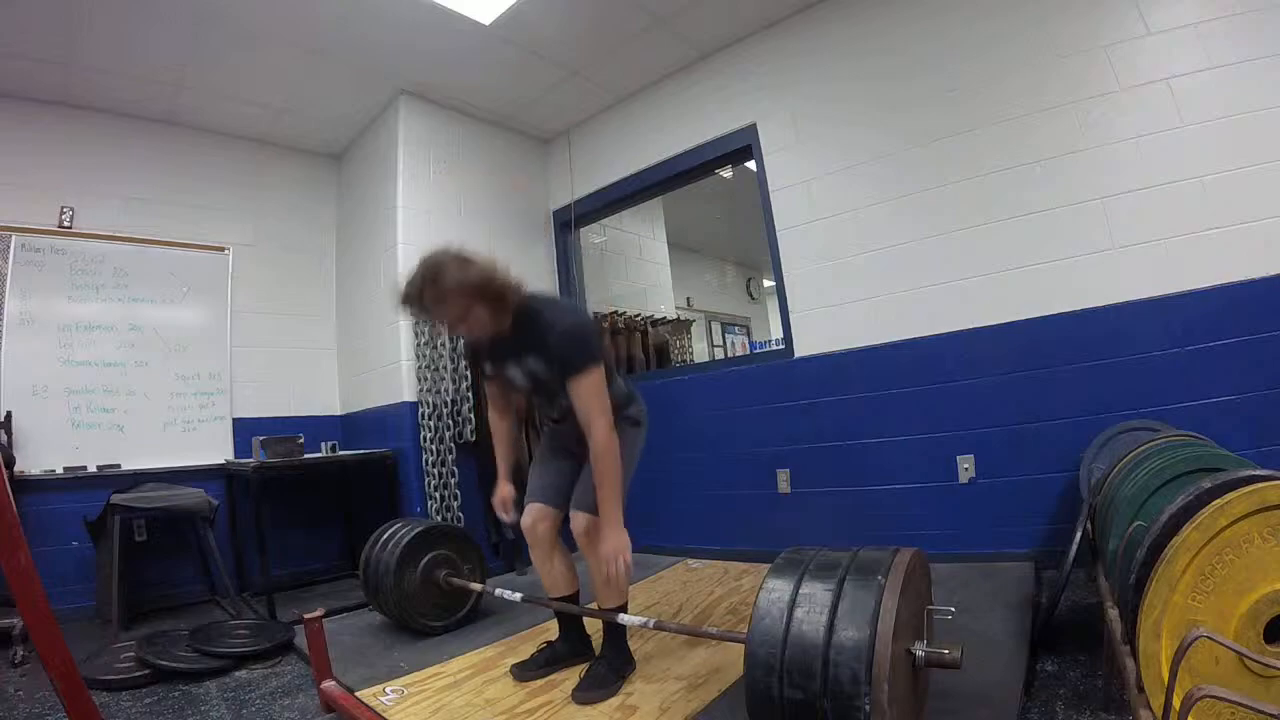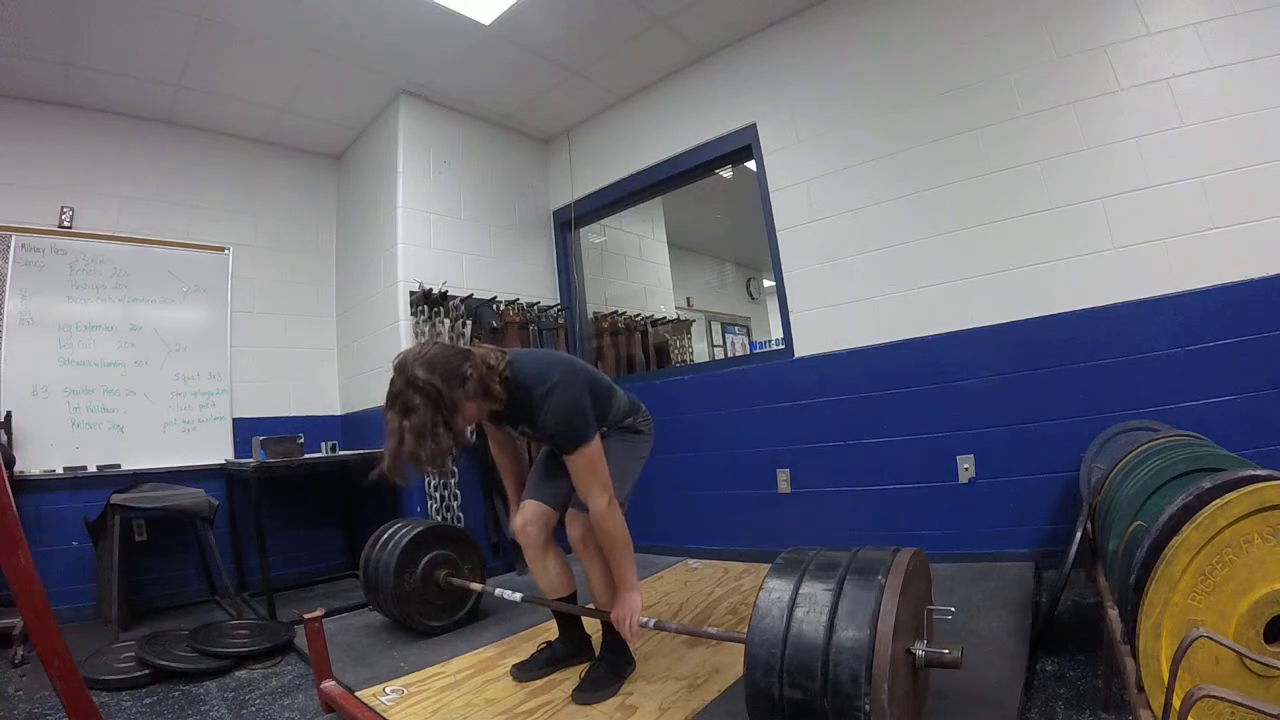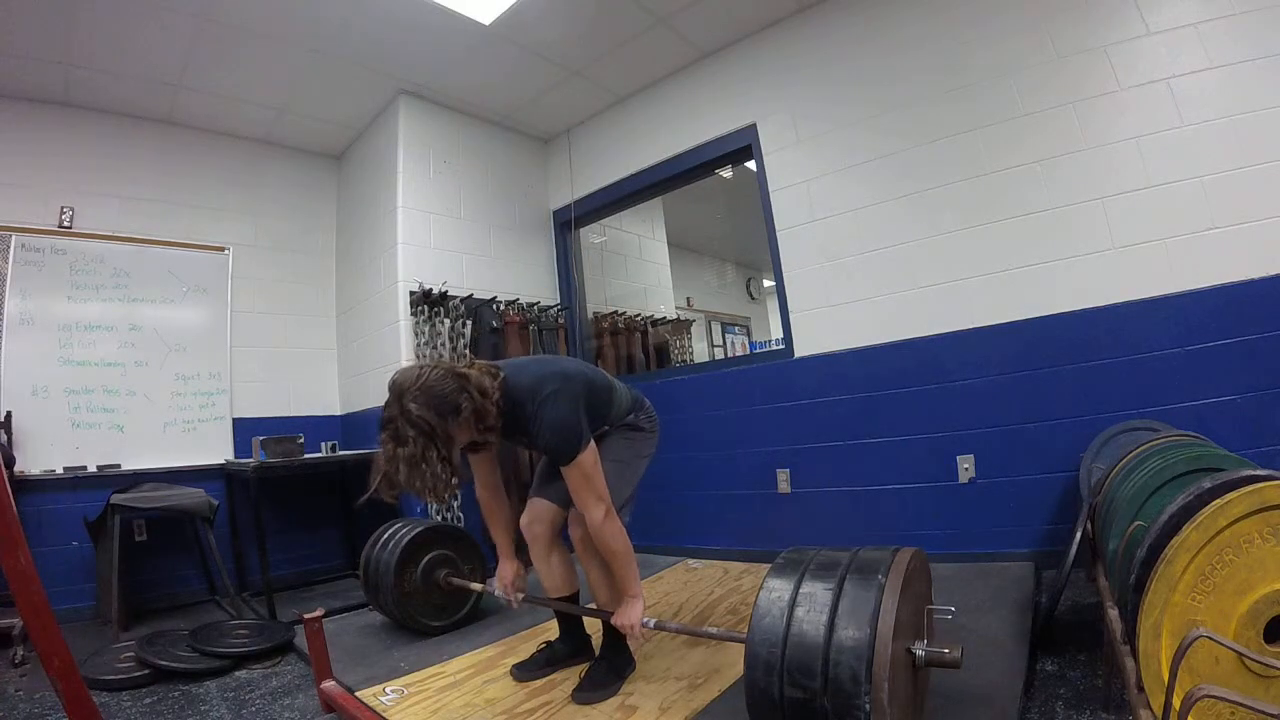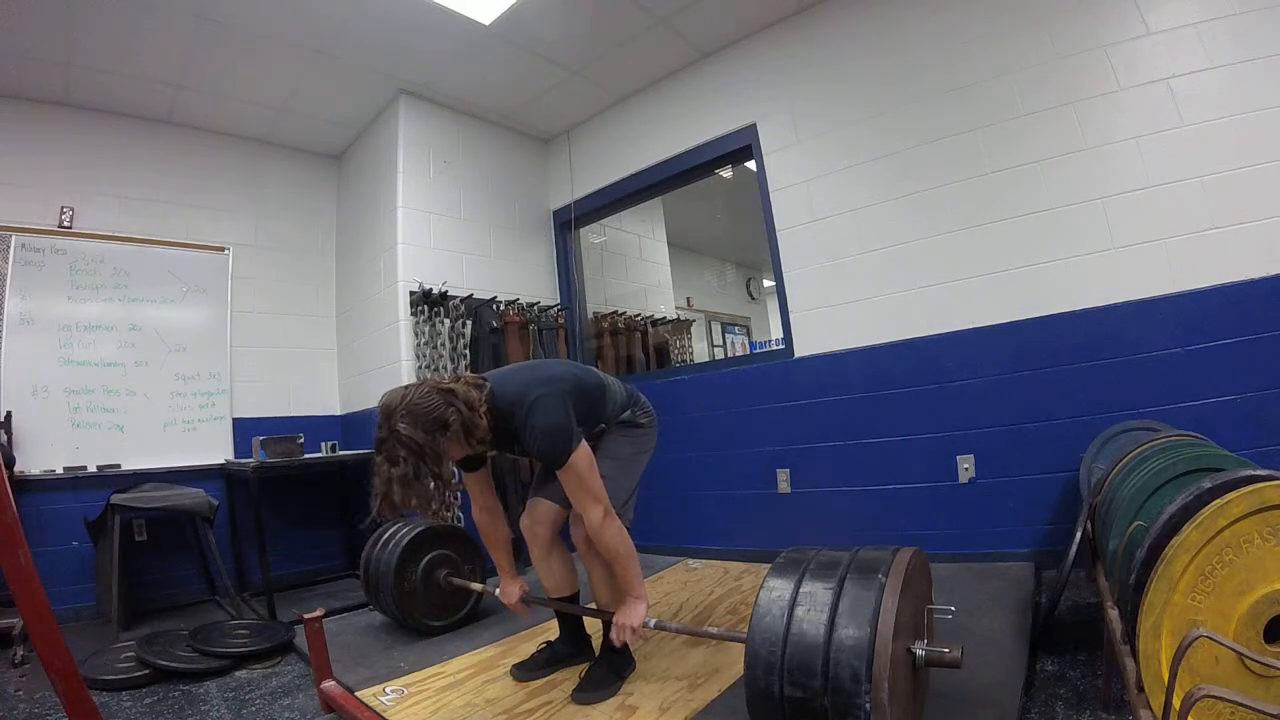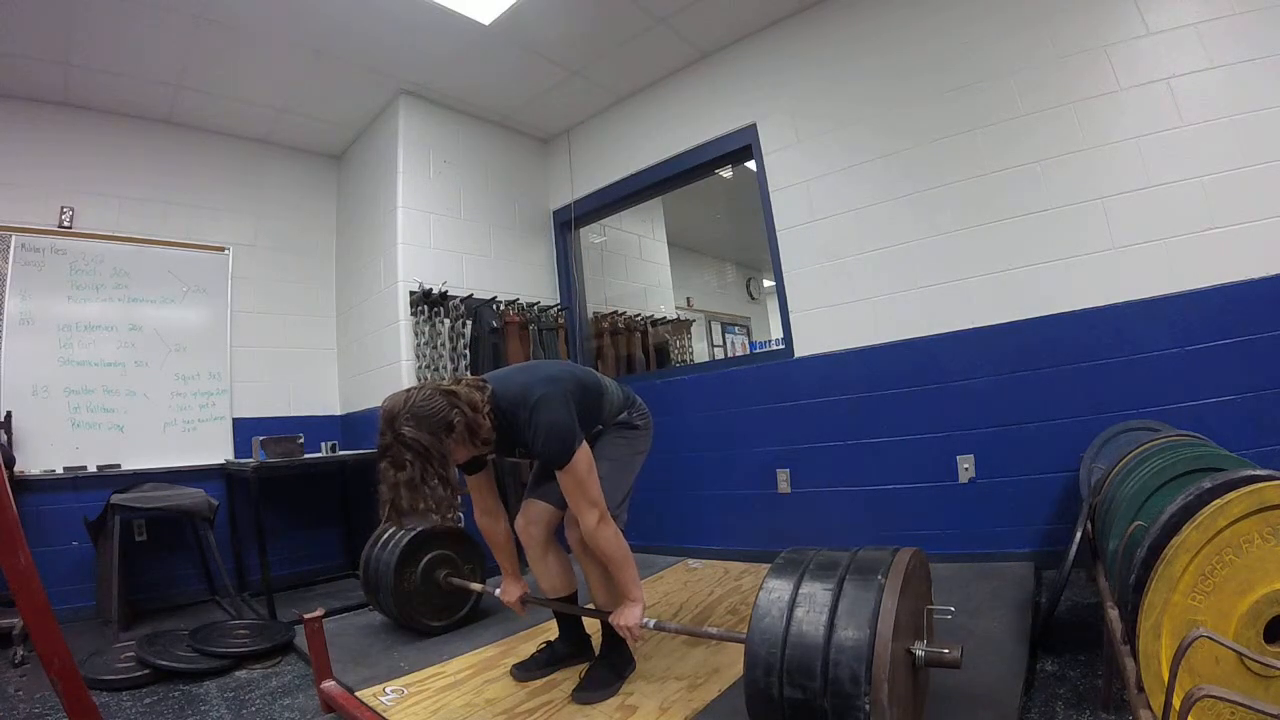
dt=0.5s
person 1, frame 1
left shoulder: (560, 326)
right shoulder: (482, 341)
left elbow: (600, 431)
right elbow: (501, 411)
left wrist: (613, 525)
right wrist: (504, 478)
left hip: (615, 423)
right hip: (562, 428)
left knee: (586, 526)
right knee: (536, 525)
left ankle: (616, 650)
right ankle: (572, 639)
person 1, frame 2
left shoulder: (552, 395)
right shoulder: (487, 387)
left elbow: (601, 502)
right elbow: (504, 445)
left wrist: (628, 589)
right wrist: (519, 506)
left hip: (621, 430)
right hip: (570, 439)
left knee: (580, 530)
right knee: (529, 526)
left ankle: (616, 652)
right ankle: (572, 639)
person 1, frame 3
left shoulder: (547, 410)
right shoulder: (471, 406)
left elbow: (598, 511)
right elbow: (489, 488)
left wrist: (633, 597)
right wrist: (506, 558)
left hip: (627, 427)
right hip: (579, 432)
left knee: (583, 530)
right knee: (535, 525)
left ankle: (616, 653)
right ankle: (573, 639)
person 1, frame 4
left shoulder: (539, 416)
right shoulder: (465, 420)
left elbow: (597, 513)
right elbow: (485, 510)
left wrist: (635, 598)
right wrist: (508, 577)
left hip: (626, 424)
right hip: (580, 429)
left knee: (585, 533)
right knee: (535, 526)
left ankle: (616, 653)
right ankle: (573, 639)
person 1, frame 5
left shoulder: (541, 416)
right shoulder: (466, 423)
left elbow: (593, 517)
right elbow: (488, 513)
left wrist: (633, 600)
right wrist: (511, 578)
left hip: (621, 425)
right hip: (576, 432)
left knee: (579, 531)
right knee: (530, 526)
left ankle: (616, 652)
right ankle: (573, 640)
